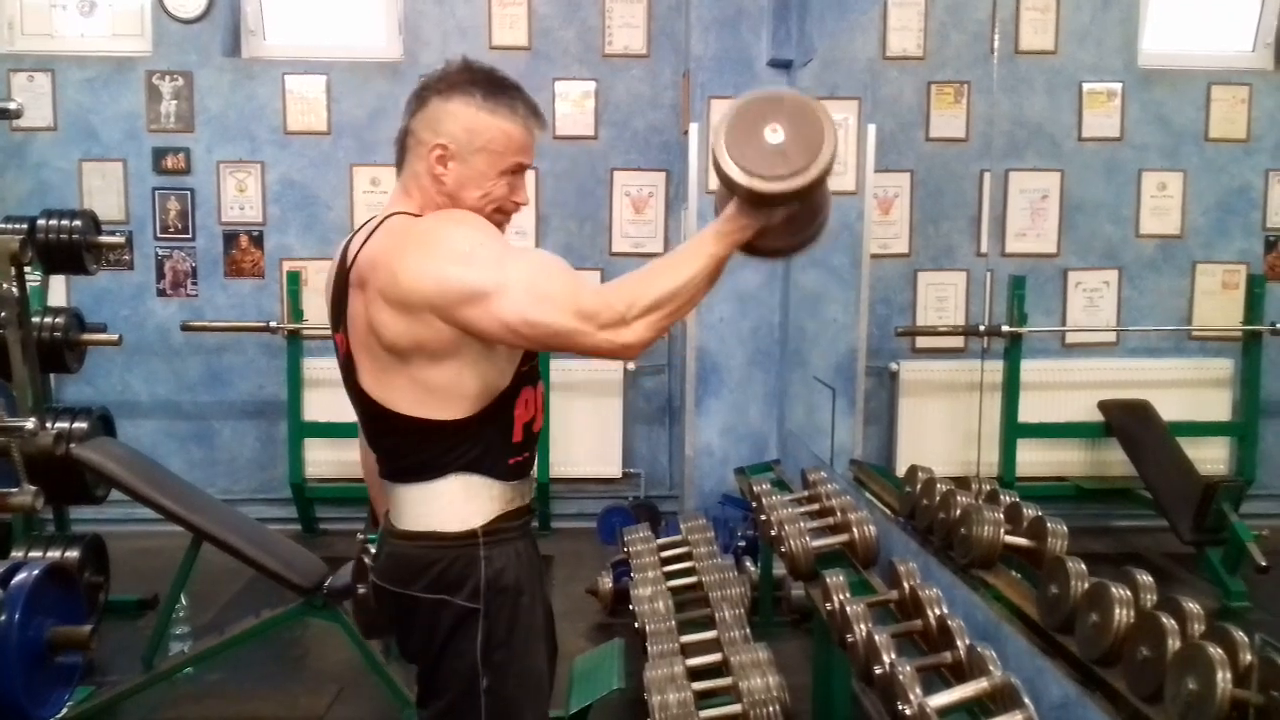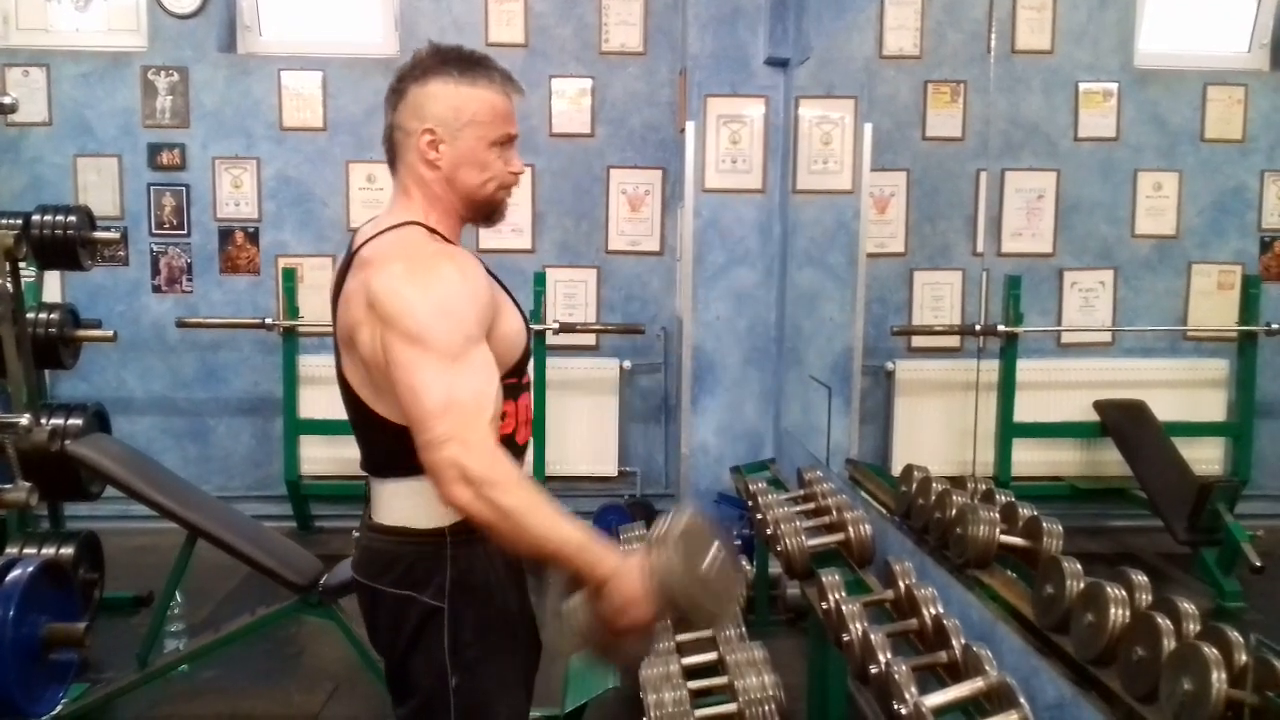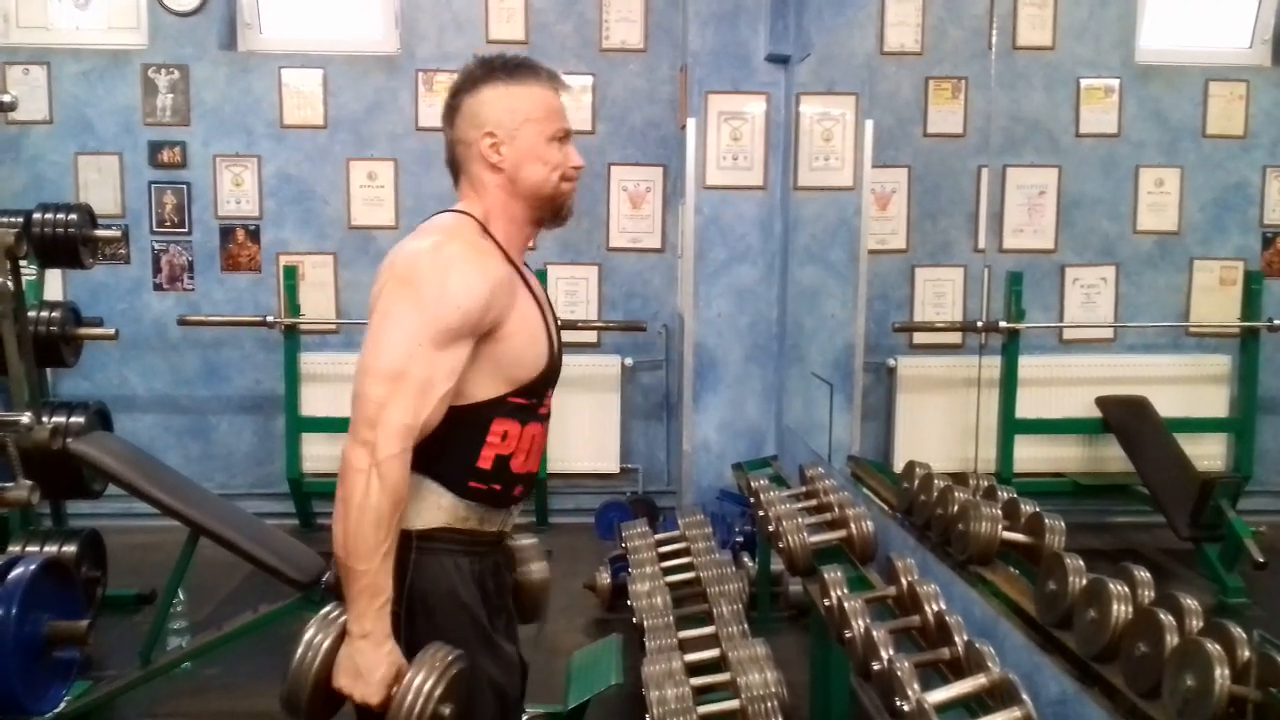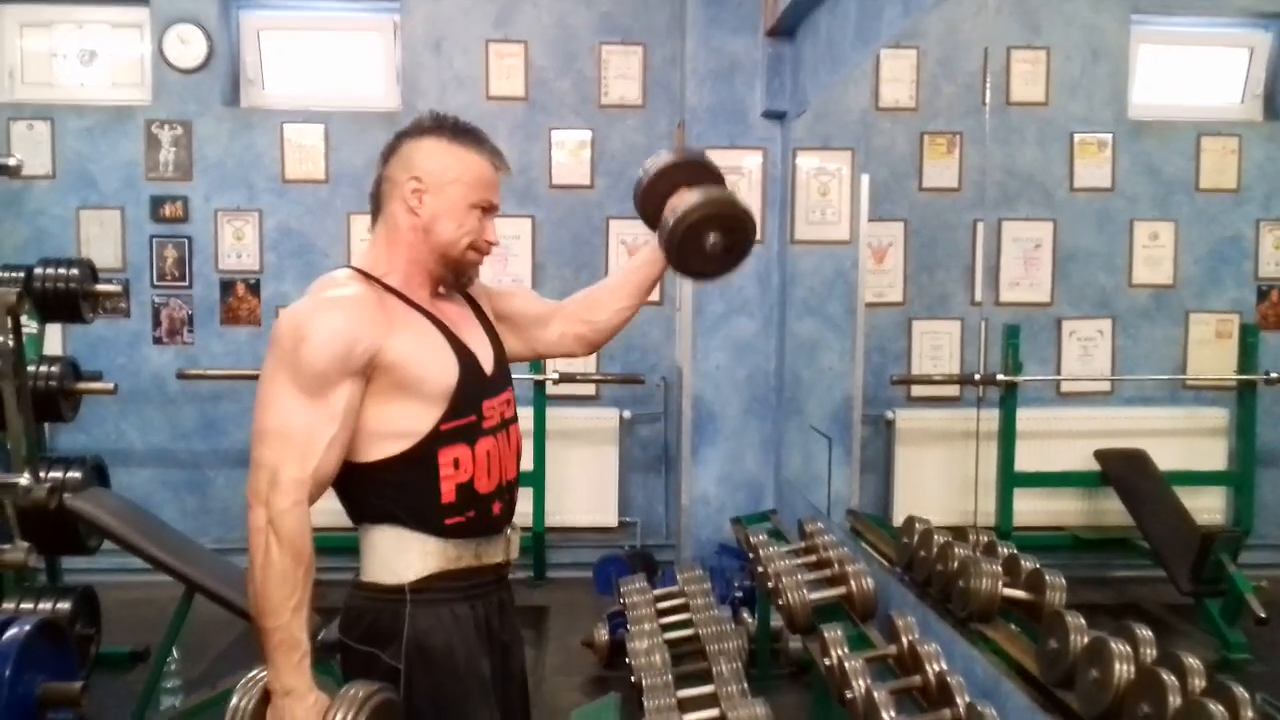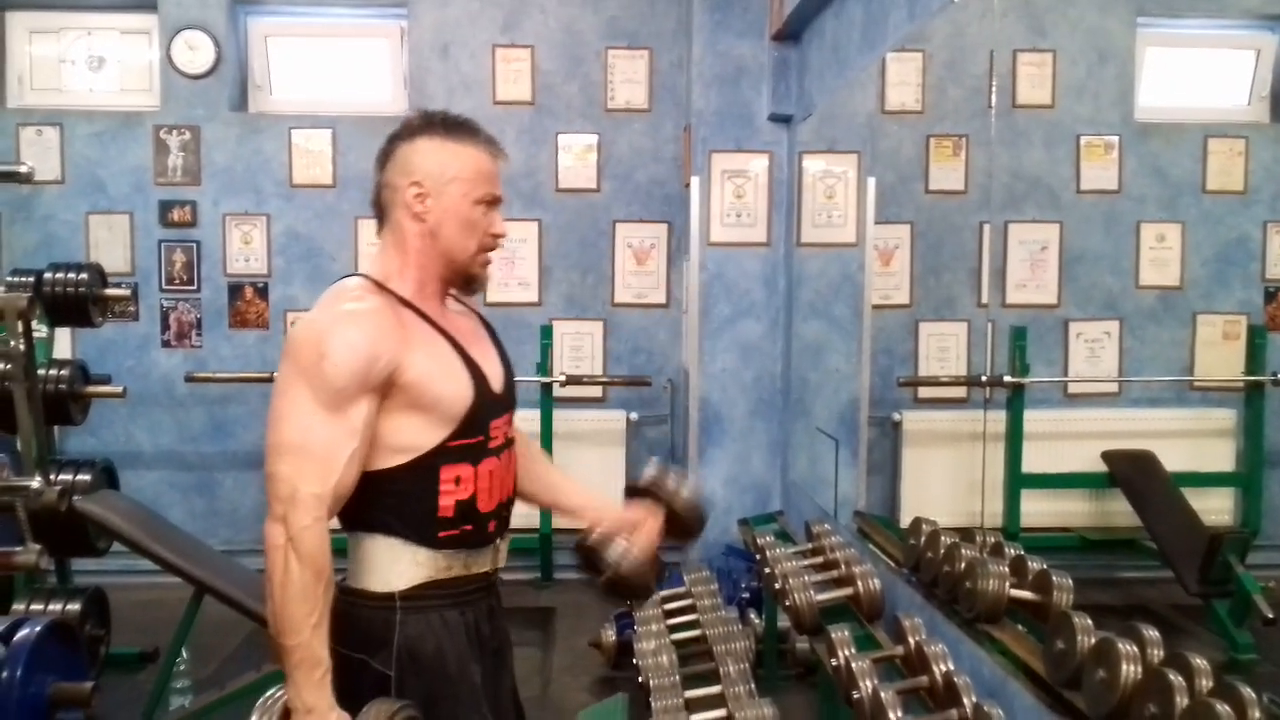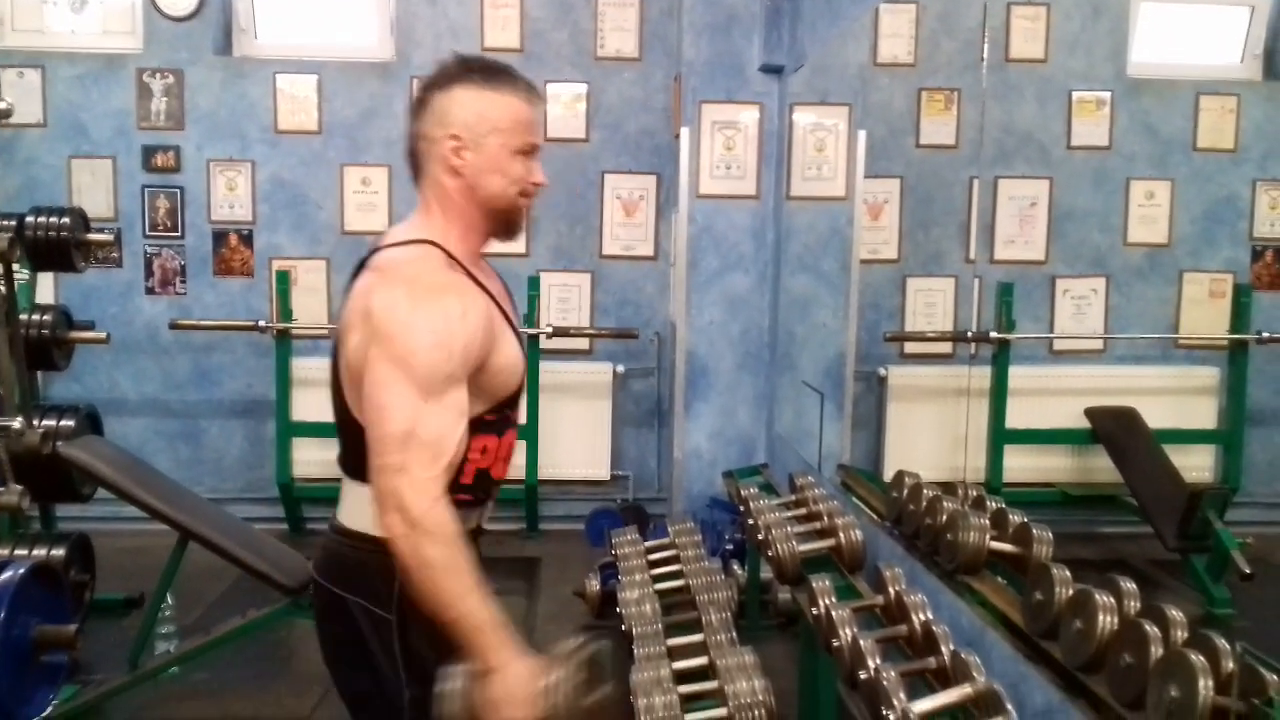
dt=0.7s
person 1, frame 1
left shoulder: (378, 251)
right shoulder: (435, 251)
right elbow: (610, 323)
left wrist: (397, 540)
right wrist: (737, 225)
left hip: (437, 550)
right hip: (469, 565)
person 1, frame 2
left shoulder: (403, 253)
right shoulder: (421, 272)
right elbow: (468, 471)
right wrist: (609, 568)
left hip: (442, 553)
right hip: (441, 567)
person 1, frame 3
left shoulder: (499, 267)
right shoulder: (451, 263)
right elbow: (377, 447)
right wrist: (368, 631)
left hip: (470, 564)
right hip: (421, 572)
person 1, frame 4
left shoulder: (467, 305)
right shoulder: (338, 318)
left elbow: (573, 326)
right elbow: (277, 505)
left wrist: (661, 249)
left hip: (486, 607)
right hip: (412, 624)
person 1, frame 5
left shoulder: (460, 320)
right shoulder: (353, 329)
right elbow: (295, 521)
left wrist: (608, 513)
left hip: (475, 612)
right hip: (403, 630)
person 1, frame 6
left shoulder: (442, 267)
right shoulder: (422, 294)
right elbow: (411, 502)
right wrist: (500, 658)
left hip: (416, 566)
right hip: (393, 581)
